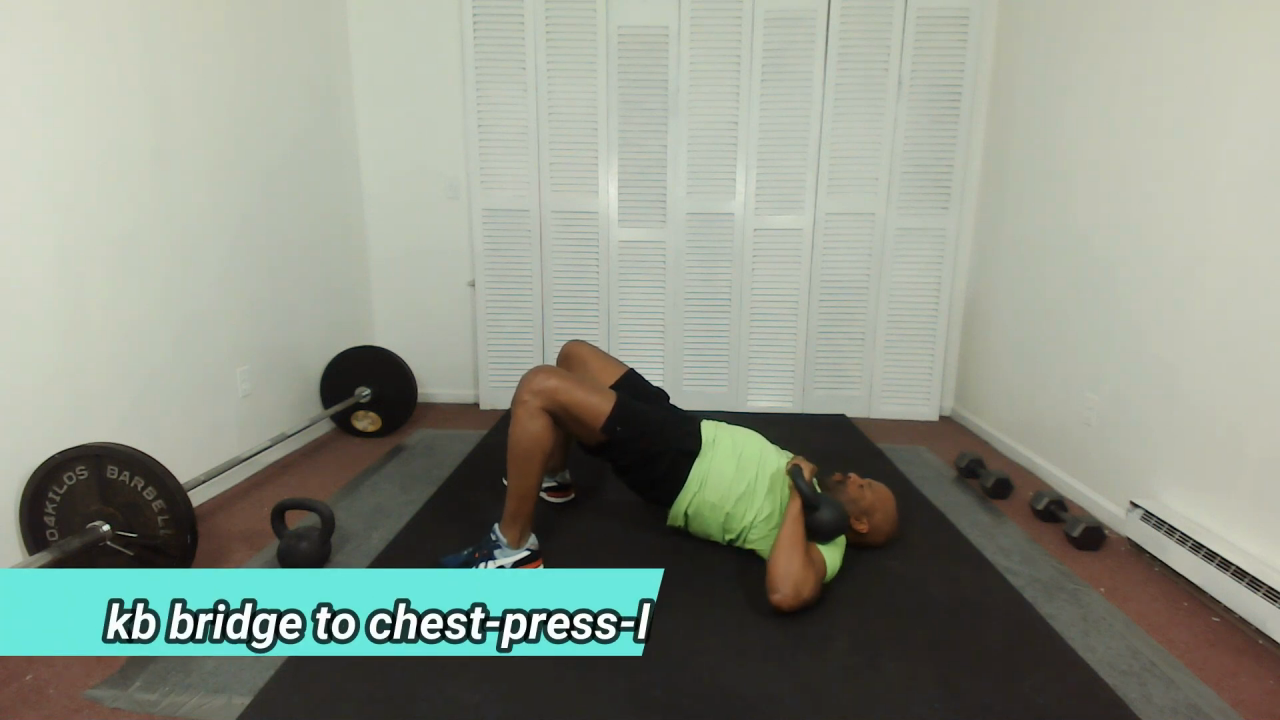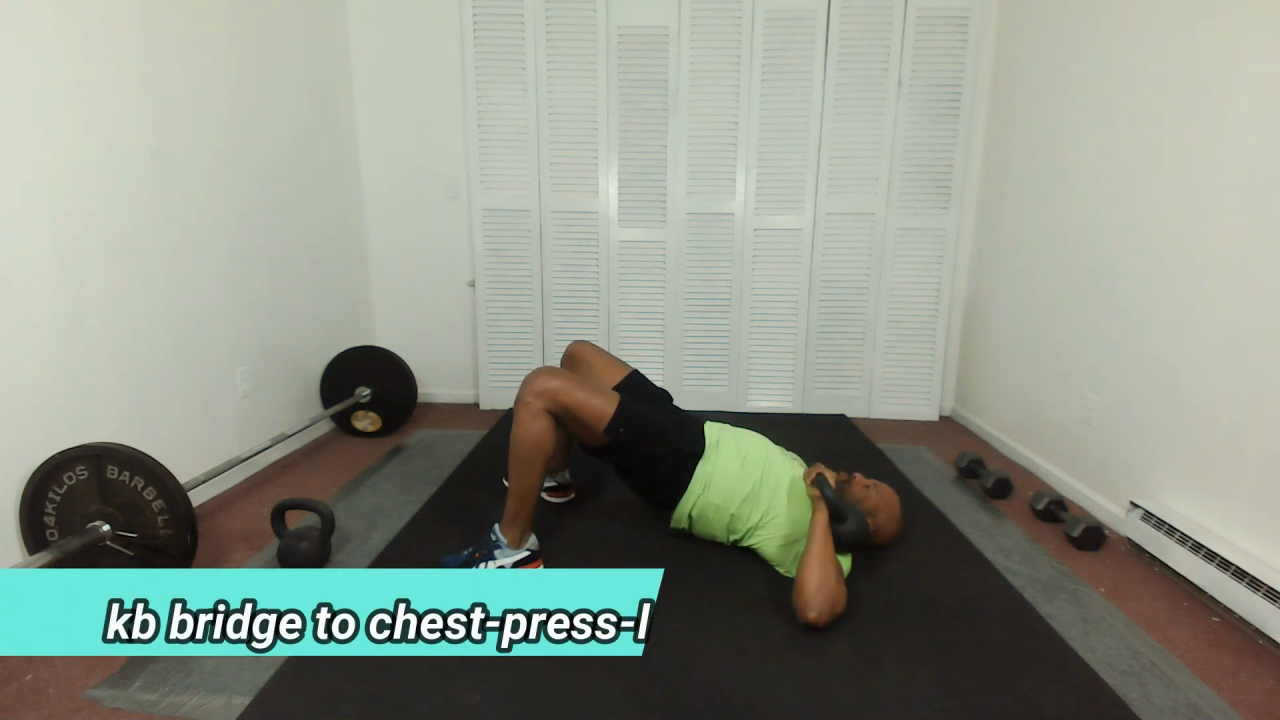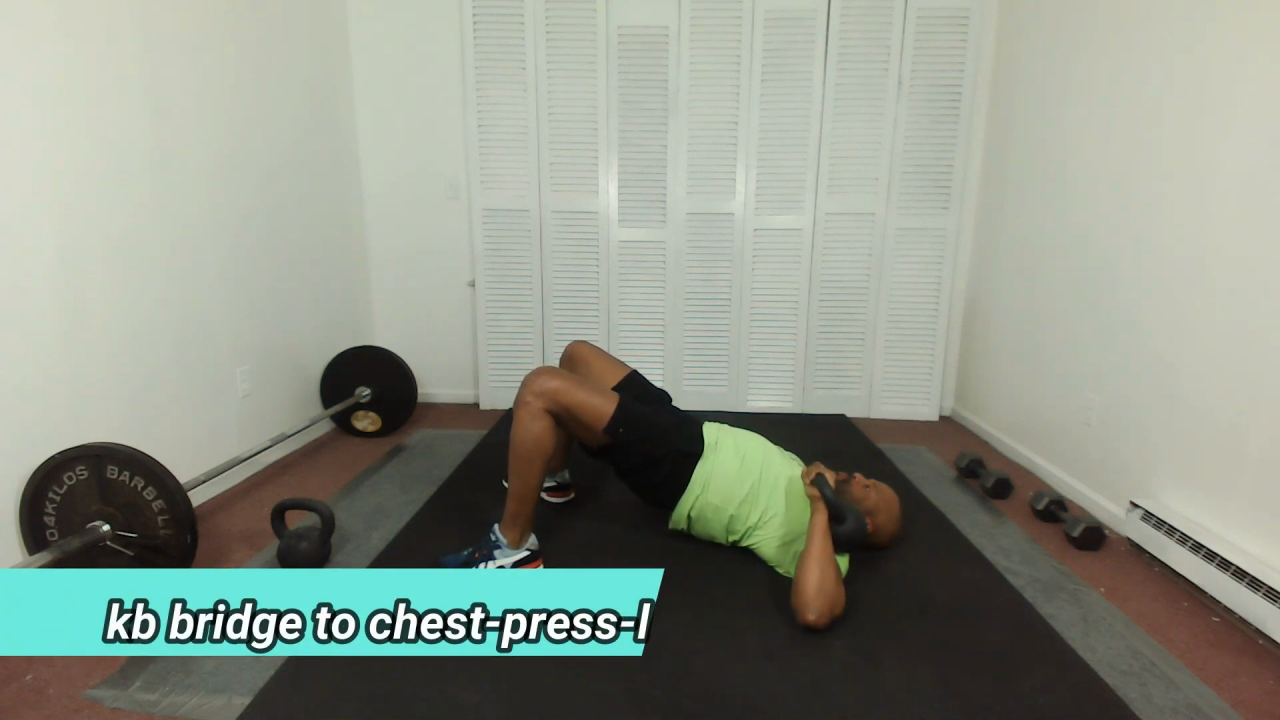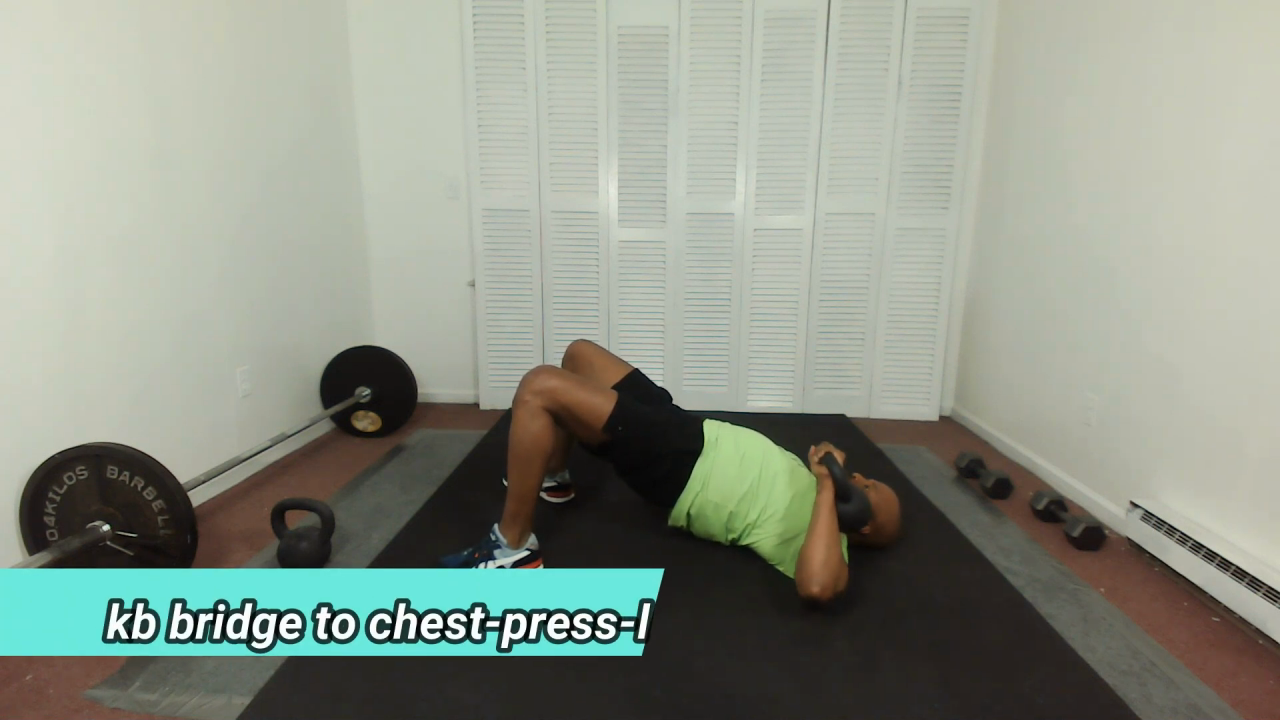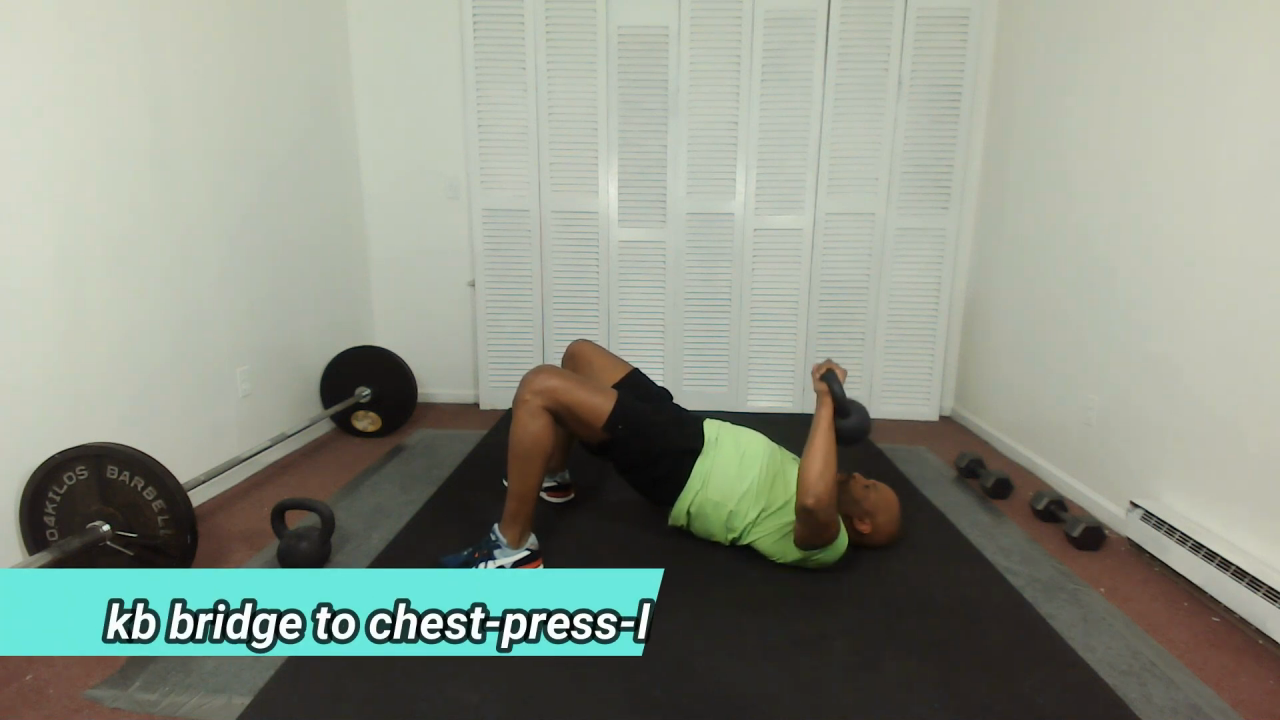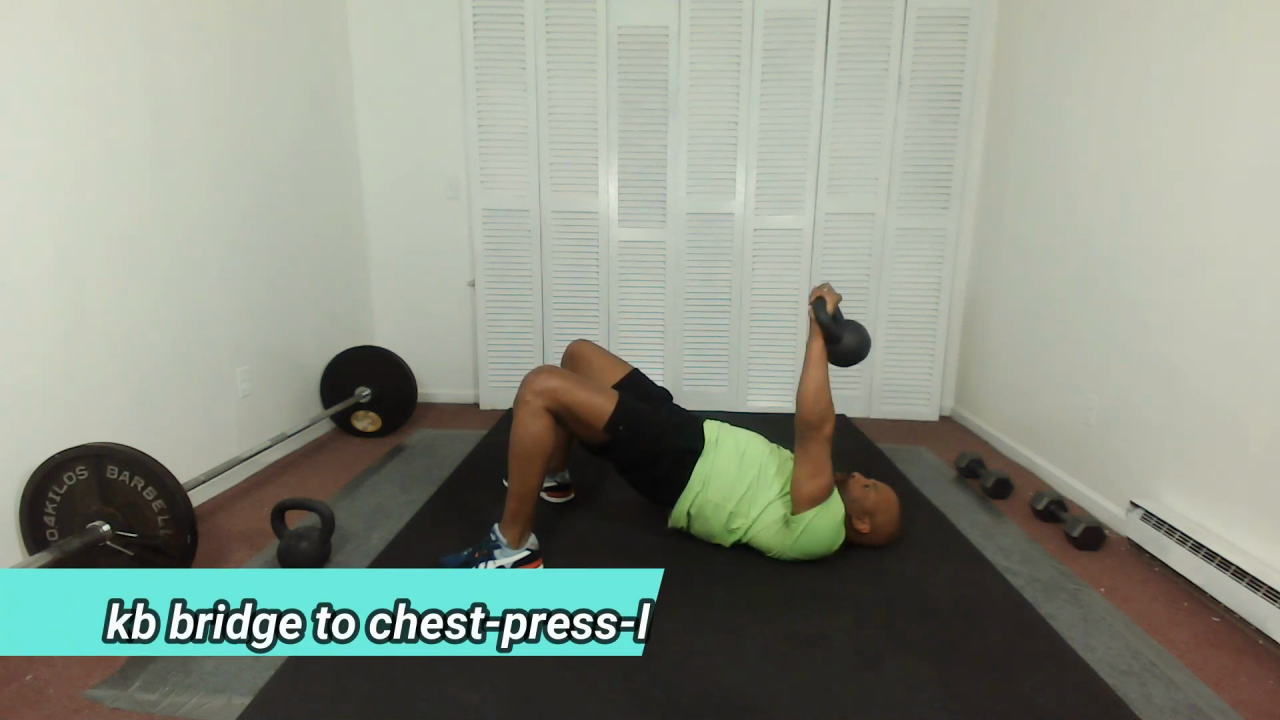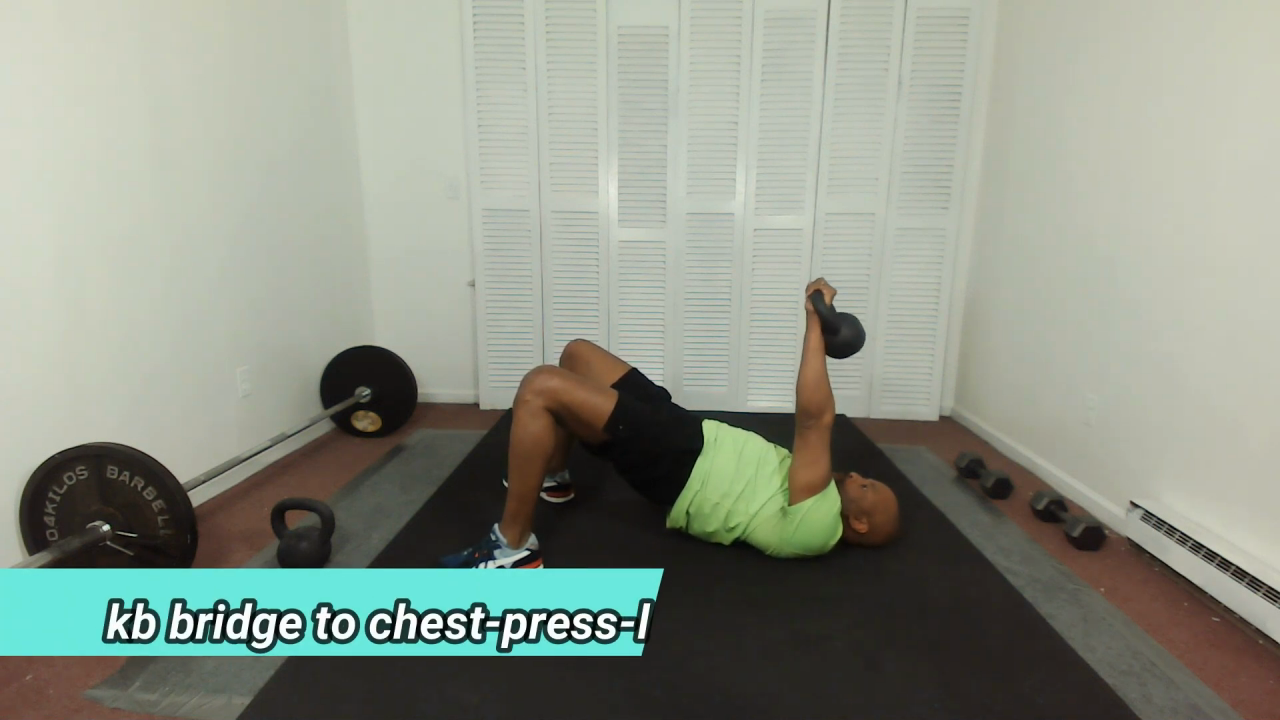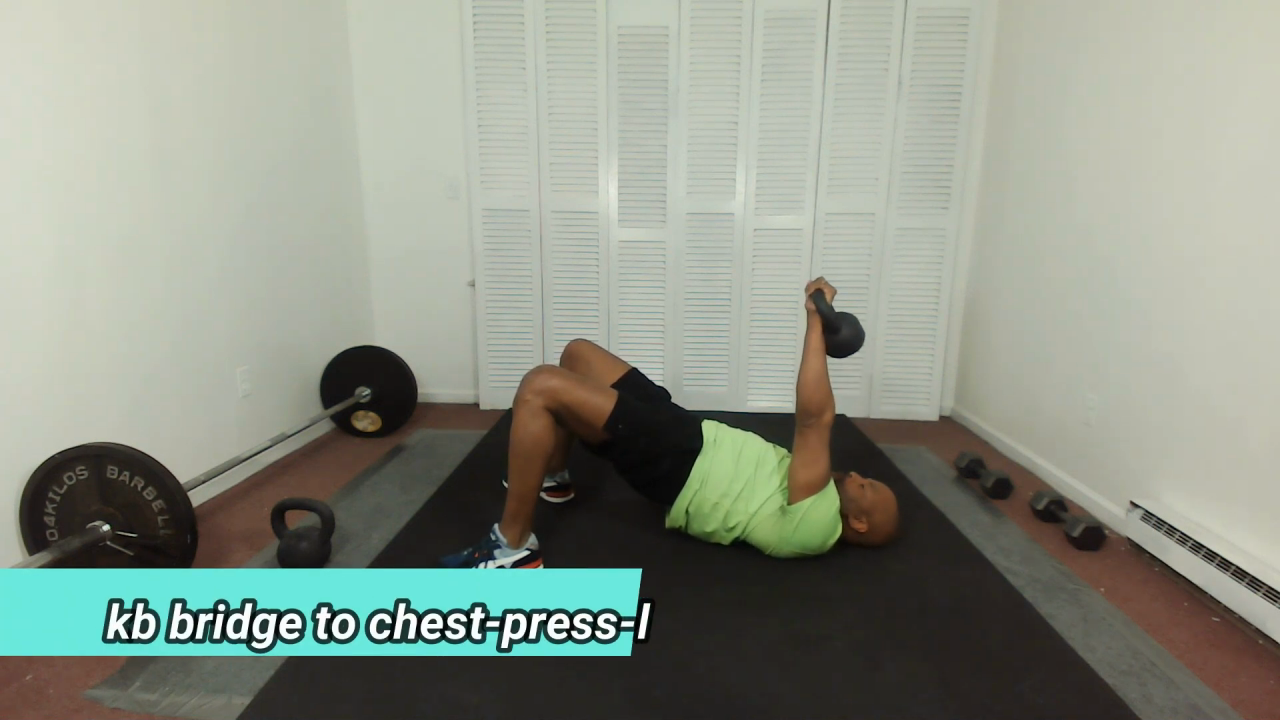
dt=0.3s
person 1, frame 1
left shoulder: (824, 542)
right shoulder: (816, 497)
left elbow: (785, 594)
left wrist: (796, 497)
left hip: (673, 465)
right hip: (688, 436)
left knee: (538, 388)
right knee: (574, 354)
left ankle: (513, 546)
right ankle: (552, 478)
person 1, frame 2
left shoulder: (828, 544)
right shoulder: (808, 484)
left elbow: (815, 609)
left wrist: (821, 508)
left hip: (677, 467)
right hip: (691, 434)
left knee: (542, 389)
right knee: (579, 354)
left ankle: (513, 545)
right ankle: (553, 478)
person 1, frame 3
left shoulder: (827, 546)
right shoulder: (816, 500)
left elbow: (813, 612)
left wrist: (821, 508)
left hip: (676, 468)
right hip: (688, 435)
left knee: (540, 389)
right knee: (577, 354)
left ankle: (512, 546)
right ankle: (552, 478)
person 1, frame 4
left shoulder: (824, 532)
right shoulder: (811, 493)
left elbow: (817, 586)
left wrist: (827, 486)
left hip: (675, 466)
right hip: (690, 432)
left knee: (538, 388)
right knee: (580, 353)
left ankle: (513, 545)
right ankle: (552, 477)
person 1, frame 5
left shoulder: (826, 539)
right shoulder: (821, 507)
left elbow: (814, 496)
left wrist: (826, 398)
left hip: (678, 467)
right hip: (690, 432)
left knee: (540, 388)
right knee: (581, 353)
left ankle: (513, 546)
right ankle: (553, 478)
person 1, frame 6
left shoulder: (822, 528)
right shoulder: (822, 510)
left elbow: (813, 426)
left wrist: (818, 331)
left hip: (676, 466)
right hip: (691, 436)
left knee: (541, 388)
right knee: (580, 352)
left ankle: (513, 546)
right ankle: (552, 478)
person 1, frame 7
left shoulder: (818, 523)
right shoulder: (823, 502)
left elbow: (815, 418)
left wrist: (815, 321)
left hip: (675, 466)
right hip: (686, 435)
left knee: (540, 388)
right knee: (577, 353)
left ankle: (513, 546)
right ankle: (552, 477)
person 1, frame 8
left shoulder: (818, 523)
right shoulder: (823, 509)
left elbow: (814, 417)
left wrist: (815, 320)
left hip: (675, 466)
right hip: (687, 434)
left knee: (540, 388)
right knee: (578, 353)
left ankle: (513, 546)
right ankle: (552, 477)
